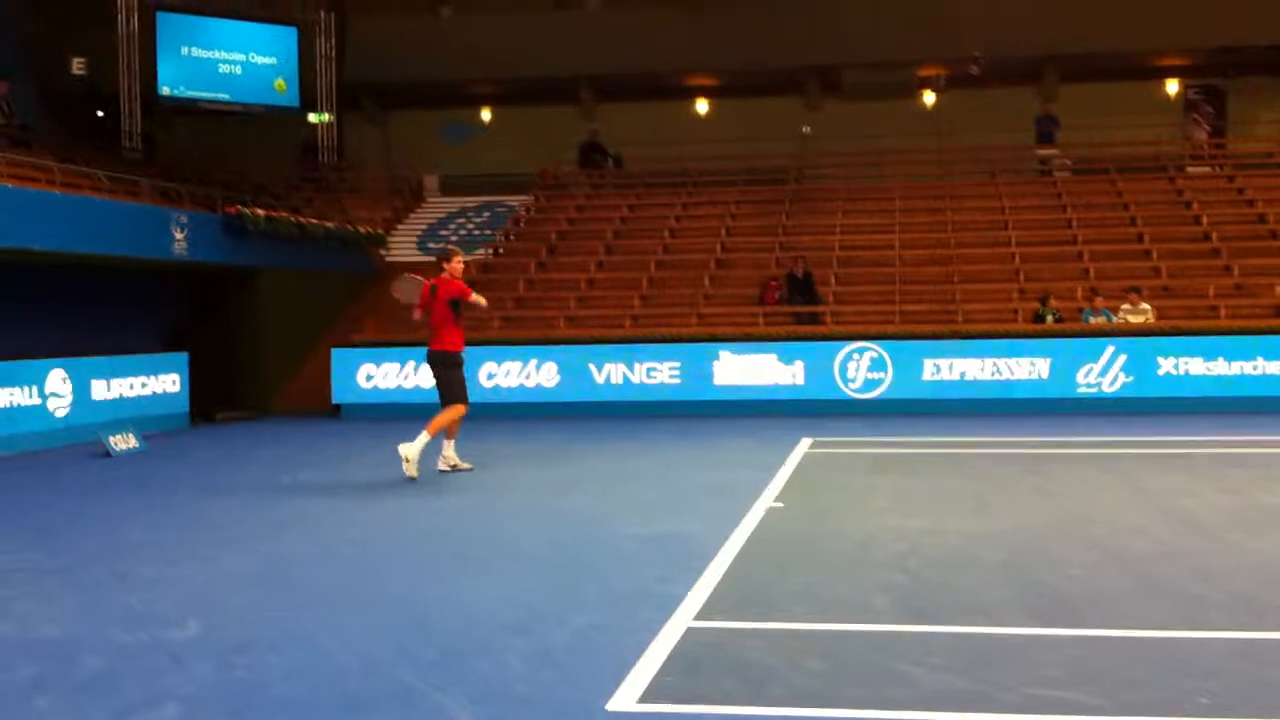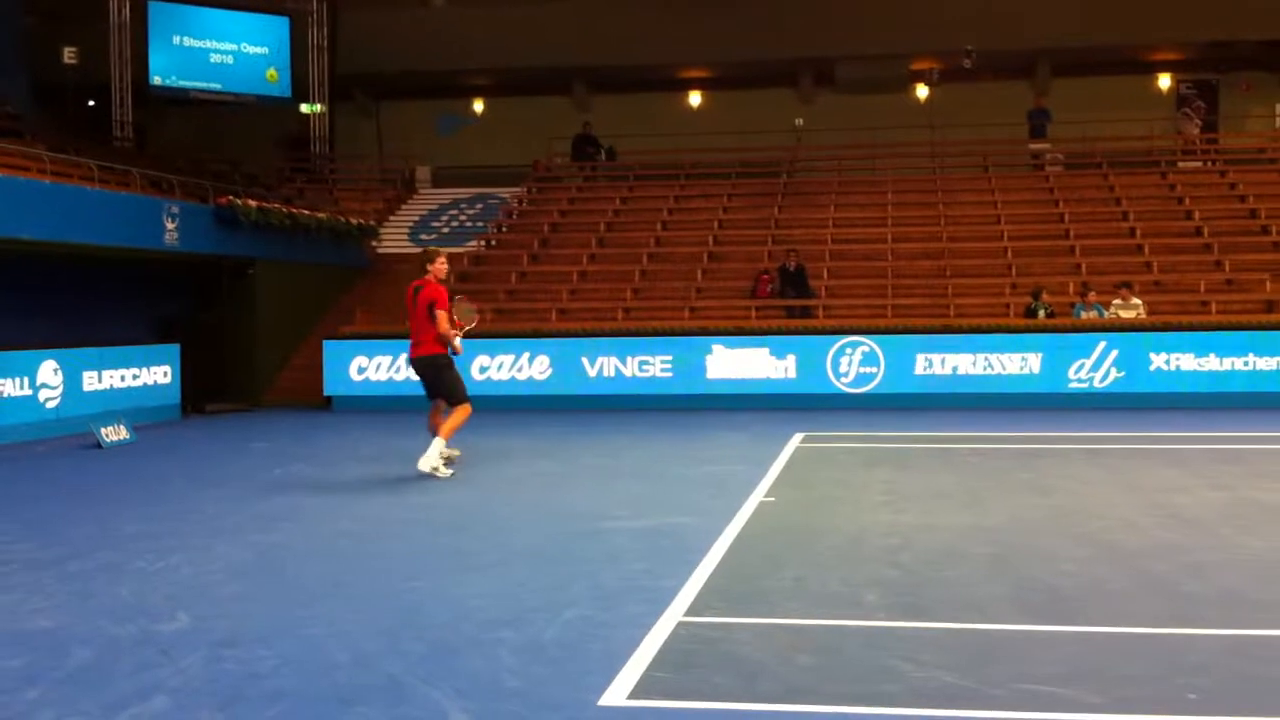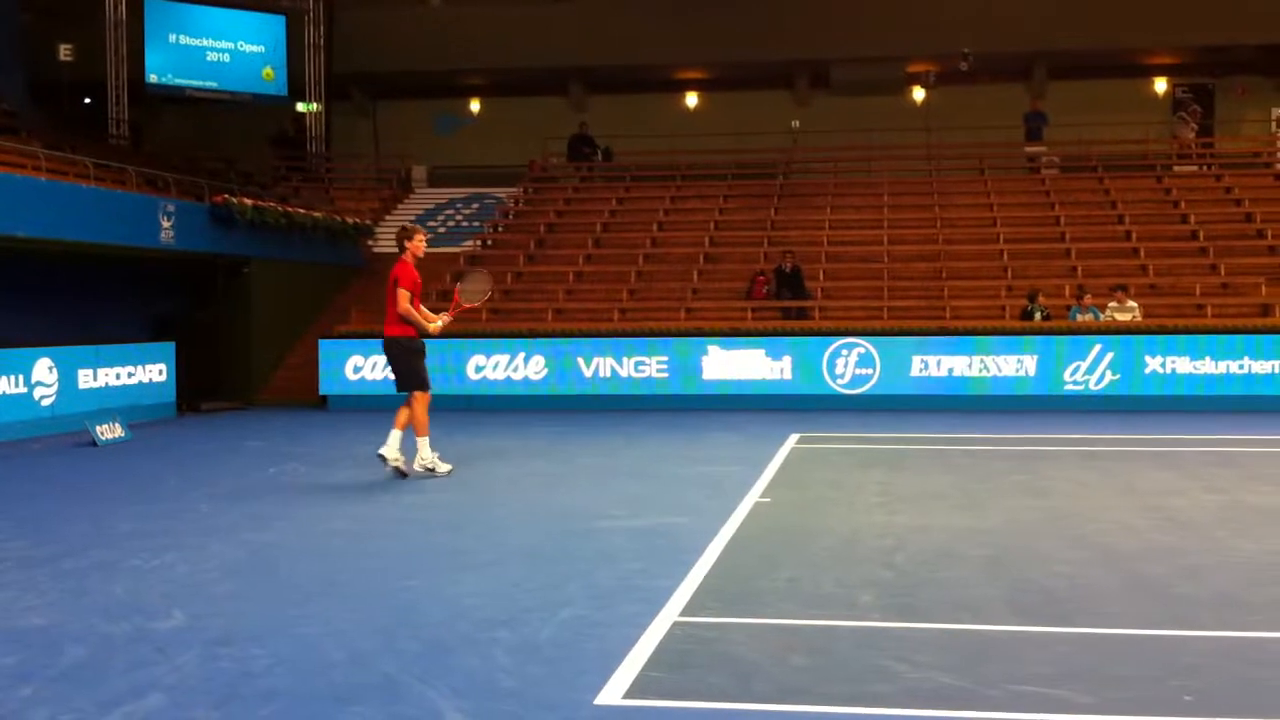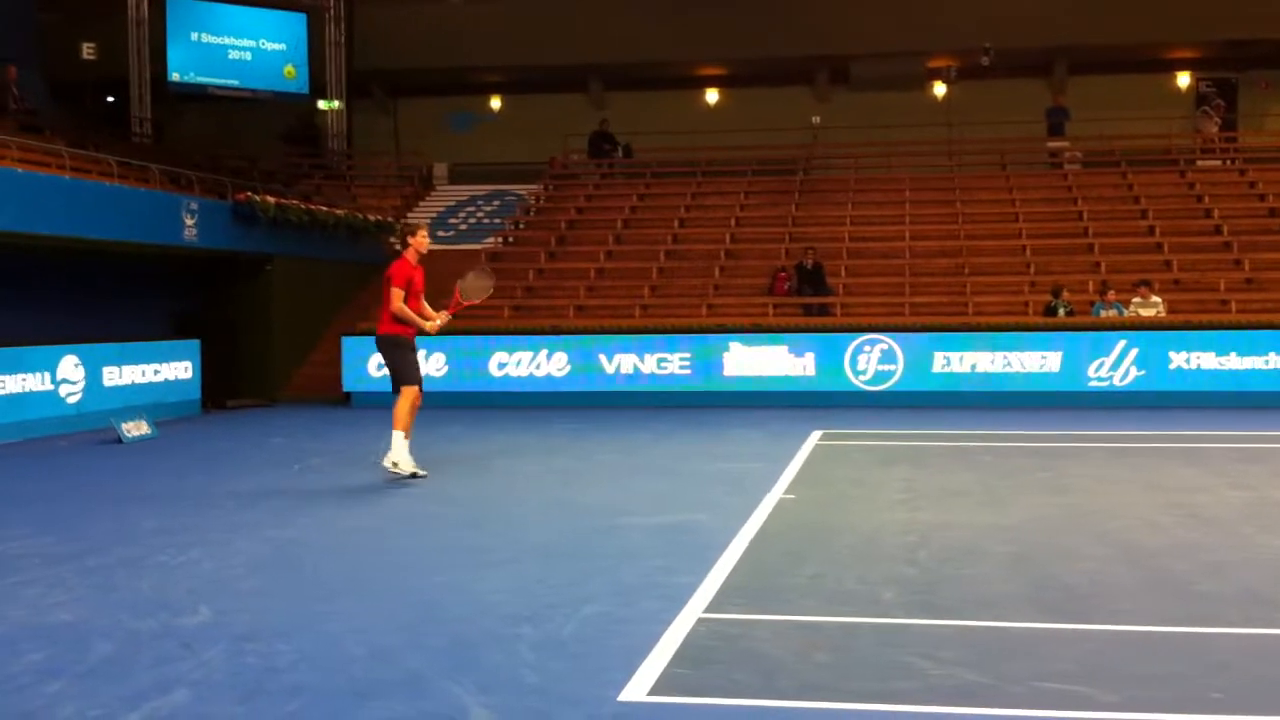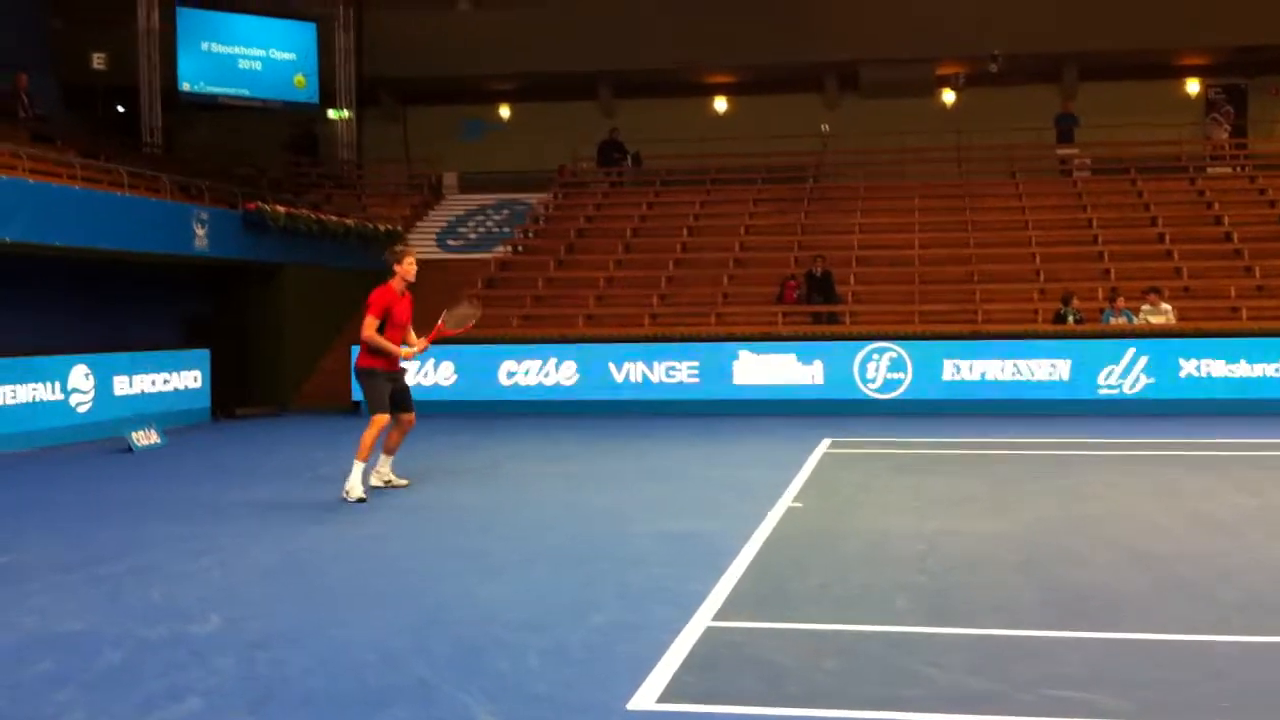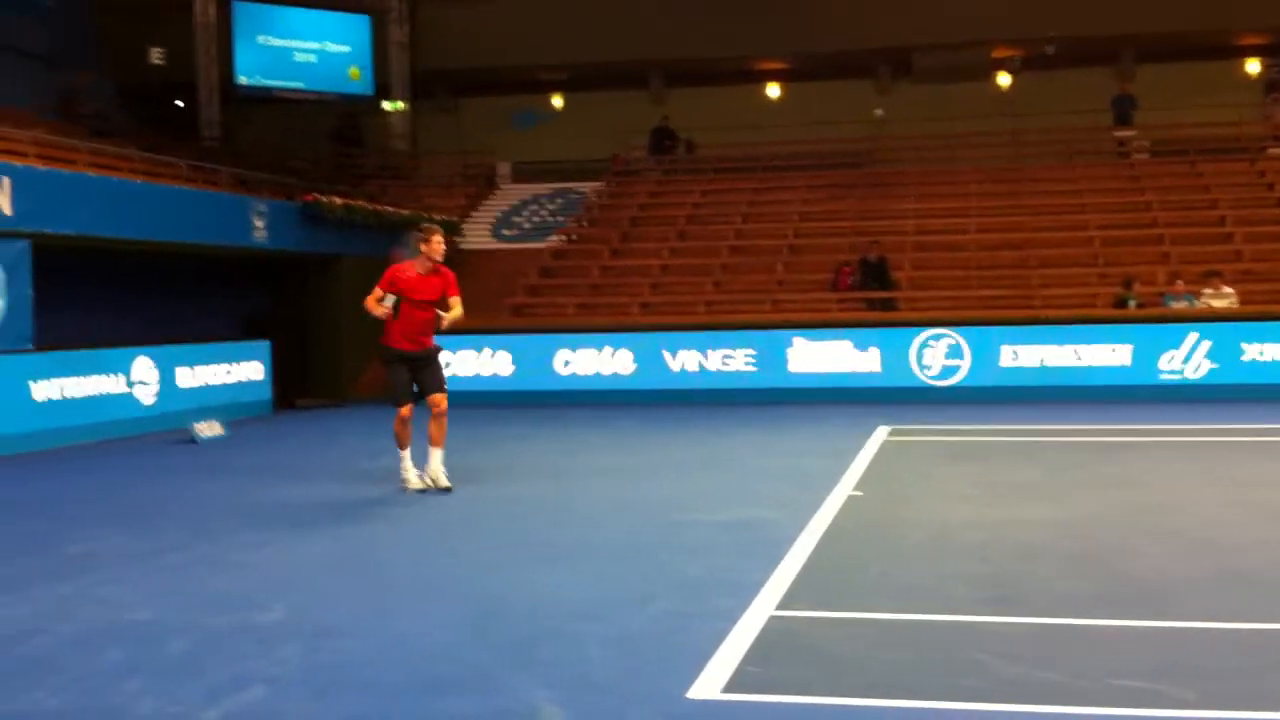
dt=0.3s
person 1, frame 1
left shoulder: (430, 287)
right shoulder: (455, 286)
left elbow: (417, 315)
right elbow: (482, 303)
right wrist: (470, 296)
left hip: (438, 353)
right hip: (446, 354)
left knee: (455, 405)
right knee: (457, 409)
left ankle: (448, 457)
right ankle: (413, 449)
person 1, frame 2
left shoulder: (414, 288)
right shoulder: (438, 291)
right elbow: (443, 328)
left wrist: (449, 332)
right wrist: (454, 344)
left hip: (417, 357)
right hip: (435, 357)
left knee: (438, 403)
right knee: (463, 408)
left ankle: (439, 450)
right ankle: (431, 458)
person 1, frame 3
left shoulder: (409, 270)
right shoulder: (404, 269)
left elbow: (415, 306)
right elbow: (403, 307)
left wrist: (436, 319)
right wrist: (428, 327)
left hip: (402, 340)
right hip: (402, 339)
left knee: (412, 398)
right knee: (422, 395)
left ankle: (391, 449)
right ankle: (425, 457)
person 1, frame 4
left shoulder: (418, 269)
right shoulder: (400, 268)
left elbow: (419, 302)
right elbow: (396, 306)
left wrist: (436, 317)
right wrist: (424, 325)
left hip: (403, 339)
right hip: (393, 337)
left knee: (413, 398)
right knee: (410, 391)
left ankle: (397, 456)
right ankle: (400, 455)
person 1, frame 5
left shoulder: (407, 297)
right shoulder: (381, 296)
right elbow: (367, 334)
left wrist: (416, 343)
right wrist: (396, 350)
left hip: (393, 370)
right hip: (372, 369)
left knee: (407, 419)
right knee: (381, 420)
left ankle: (382, 471)
right ankle: (353, 481)
person 1, frame 6
left shoulder: (446, 276)
right shoulder: (397, 271)
left elbow: (458, 309)
right elbow: (370, 300)
left wrist: (449, 316)
right wrist: (377, 309)
left hip: (425, 351)
right hip: (396, 351)
left knee: (440, 406)
right knee: (404, 413)
left ankle: (435, 470)
right ankle: (407, 467)
